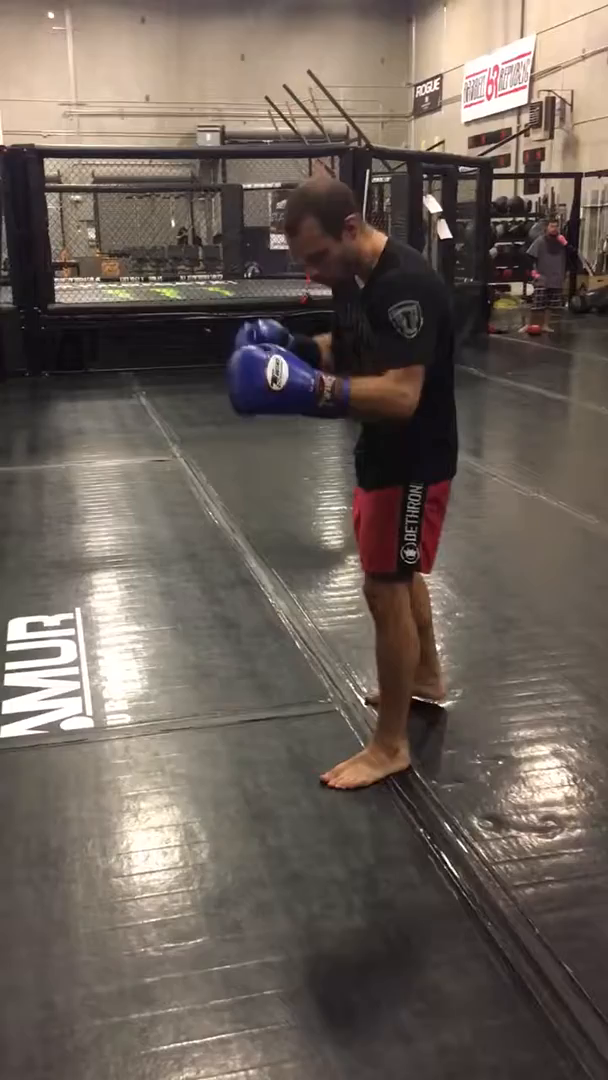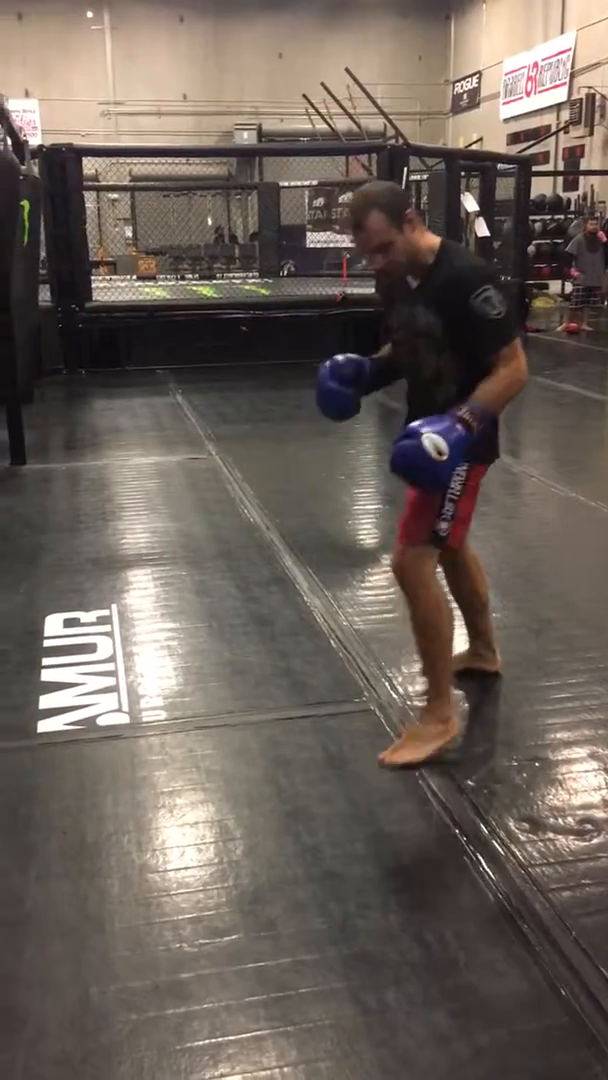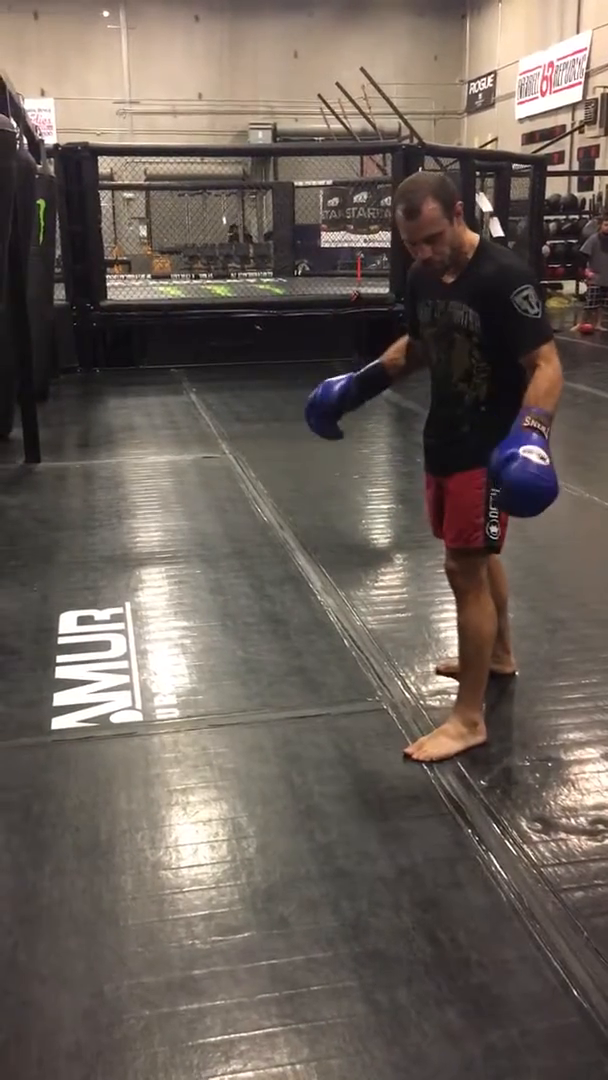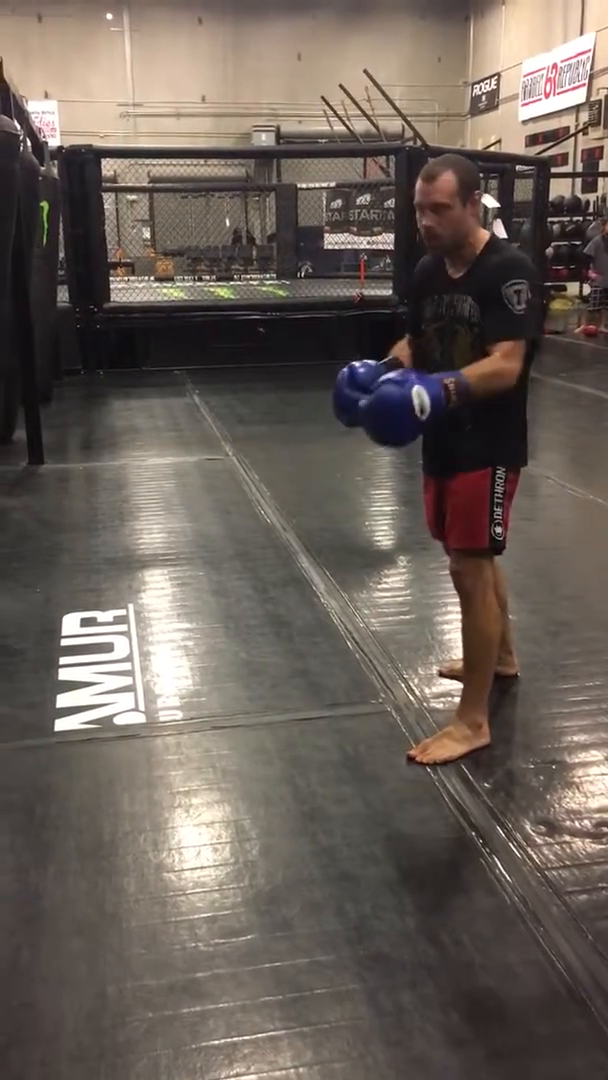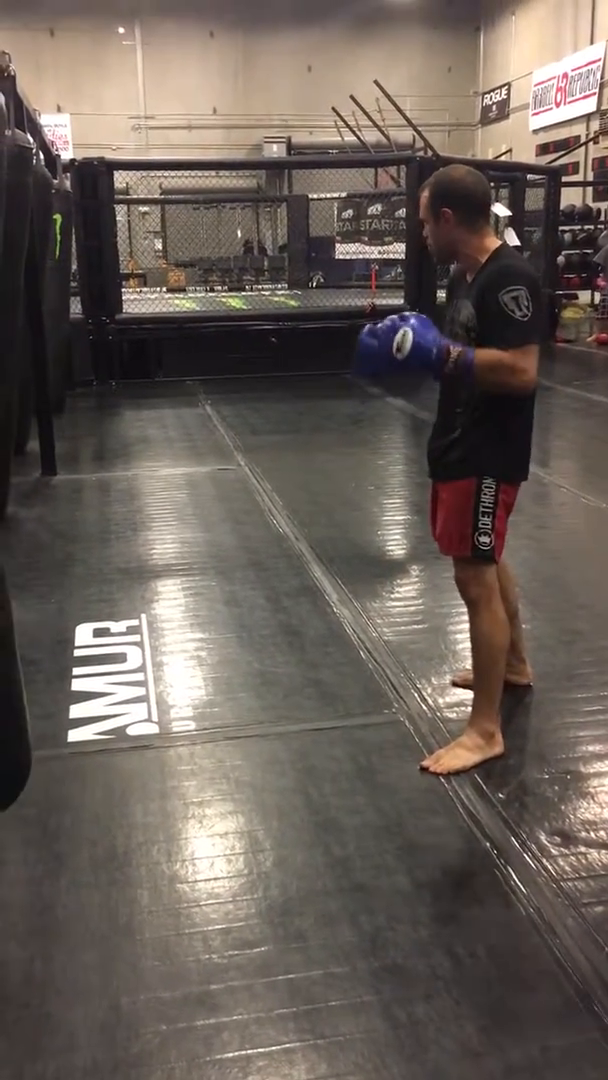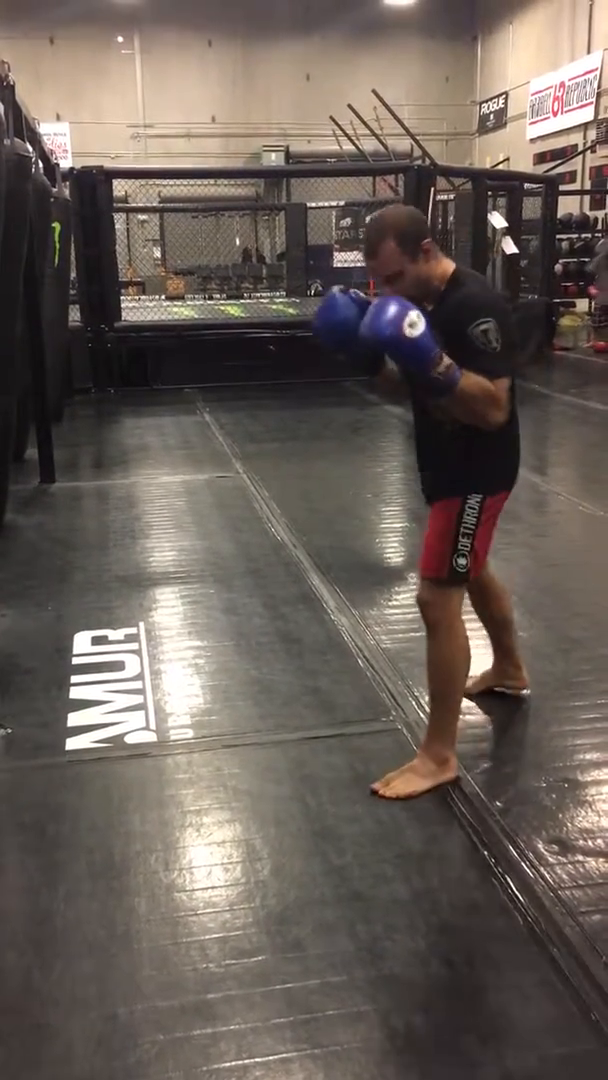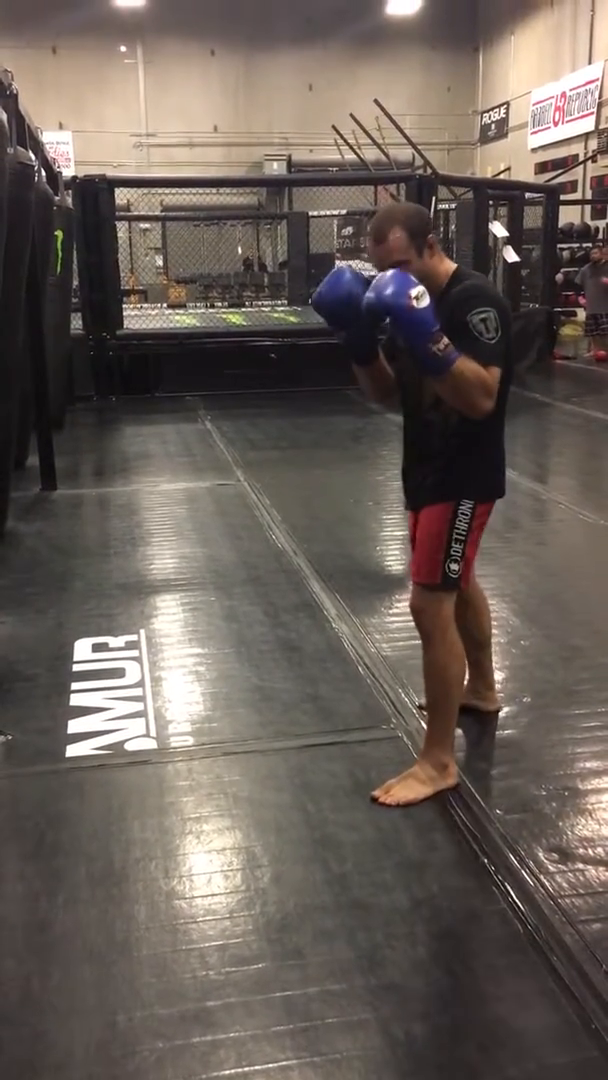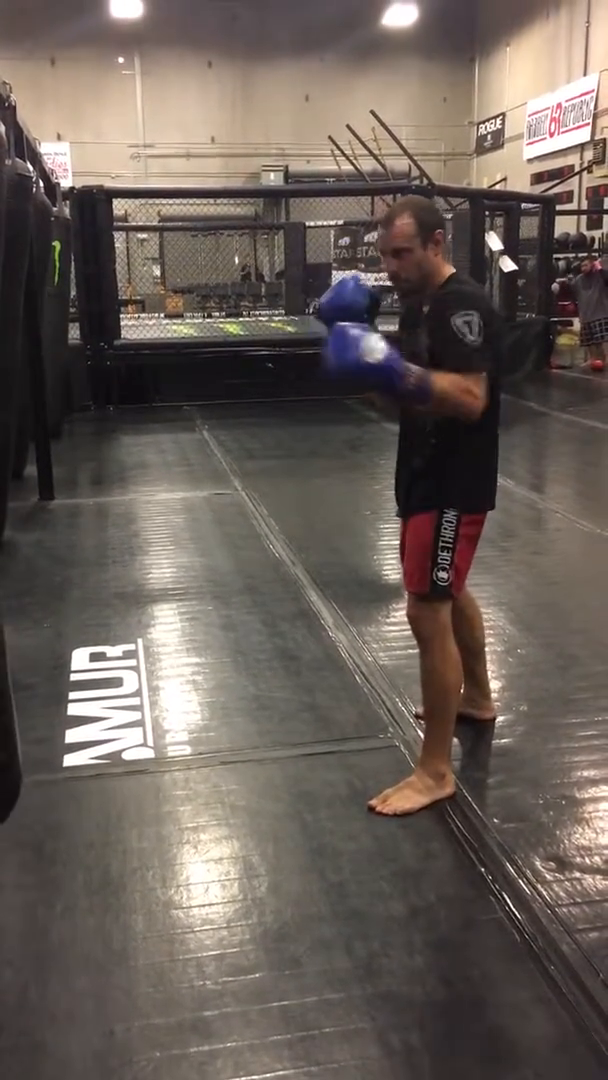
dt=0.7s
person 1, frame 1
left shoulder: (405, 286)
right shoulder: (353, 275)
left elbow: (399, 395)
left wrist: (307, 391)
right wrist: (292, 351)
left hip: (414, 460)
right hip: (382, 453)
left knee: (385, 588)
right knee: (400, 572)
left ankle: (390, 744)
right ankle: (426, 673)
person 1, frame 2
left shoulder: (466, 277)
right shoulder: (399, 279)
left elbow: (513, 368)
left wrist: (460, 426)
right wrist: (366, 370)
left hip: (457, 440)
right hip: (427, 427)
left knee: (413, 563)
right knee: (450, 545)
left ankle: (440, 712)
right ankle: (483, 650)
person 1, frame 3
left shoulder: (504, 277)
right shoulder: (421, 275)
left elbow: (546, 365)
left wrist: (531, 431)
right wrist: (360, 384)
left hip: (488, 447)
right hip: (443, 439)
left knee: (464, 567)
right knee: (476, 553)
left ankle: (469, 718)
right ankle: (499, 652)
person 1, frame 4
left shoulder: (508, 270)
right shoulder: (427, 271)
left elbow: (505, 367)
left wrist: (434, 390)
right wrist: (382, 372)
left hip: (488, 448)
right hip: (441, 441)
left knee: (470, 570)
right knee: (472, 556)
left ankle: (473, 720)
right ankle: (502, 656)
person 1, frame 5
left shoulder: (511, 279)
right shoulder: (464, 274)
left elbow: (520, 371)
left wrist: (436, 353)
right wrist: (413, 346)
left hip: (488, 454)
right hip: (458, 443)
left knee: (475, 578)
right knee: (484, 560)
left ankle: (485, 730)
right ankle: (513, 663)
person 1, frame 6
left shoulder: (474, 306)
right shoulder: (417, 300)
left elbow: (493, 408)
right elbow: (403, 385)
left wrist: (430, 361)
right wrist: (369, 351)
left hip: (475, 470)
right hip: (449, 461)
left knee: (437, 599)
right knee: (471, 570)
left ankle: (438, 755)
right ankle: (509, 669)
person 1, frame 7
left shoulder: (474, 302)
right shoulder: (405, 297)
left elbow: (482, 399)
right elbow: (385, 392)
left wrist: (426, 335)
right wrist: (359, 335)
left hip: (463, 477)
right hip: (431, 469)
left knee: (430, 604)
right knee: (459, 583)
left ankle: (438, 762)
right ankle: (482, 688)
person 1, frame 8
left shoulder: (463, 305)
right shoulder: (426, 303)
left elbow: (469, 399)
right elbow: (404, 387)
left wrist: (396, 369)
right wrist: (363, 340)
left hip: (453, 485)
right hip: (430, 477)
left knee: (428, 613)
right knee: (451, 592)
left ankle: (436, 770)
right ankle: (477, 696)
